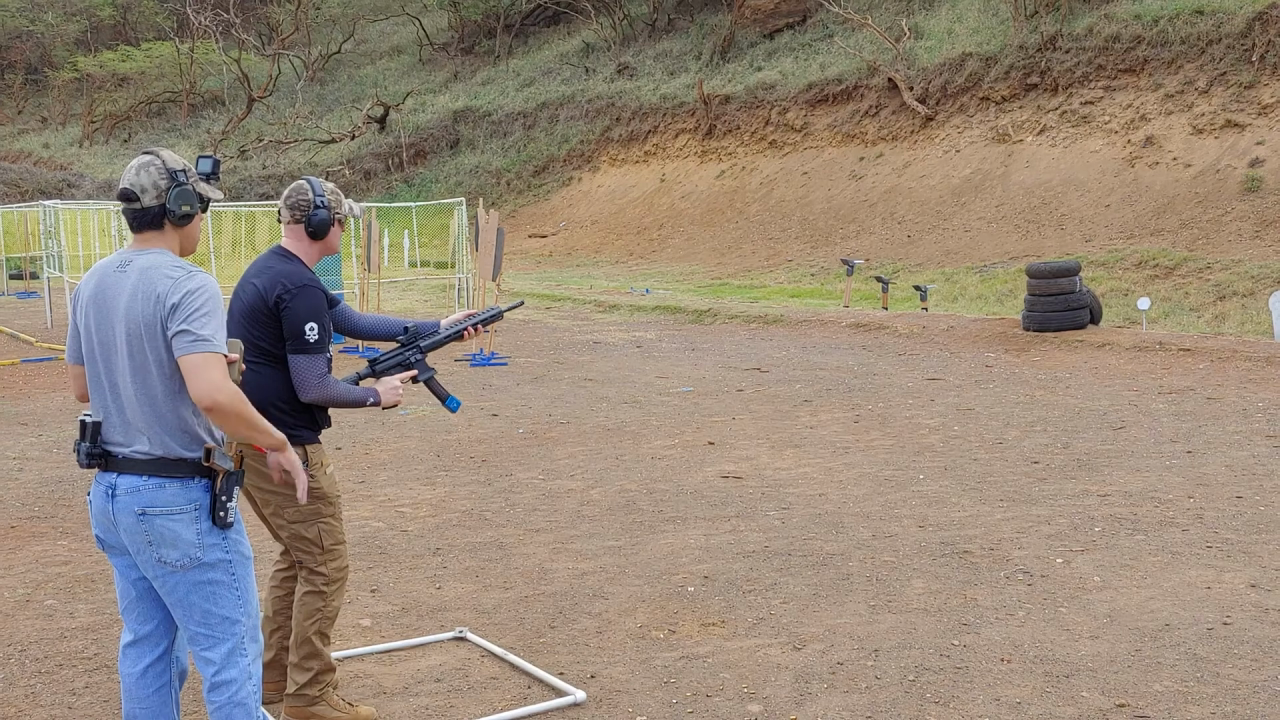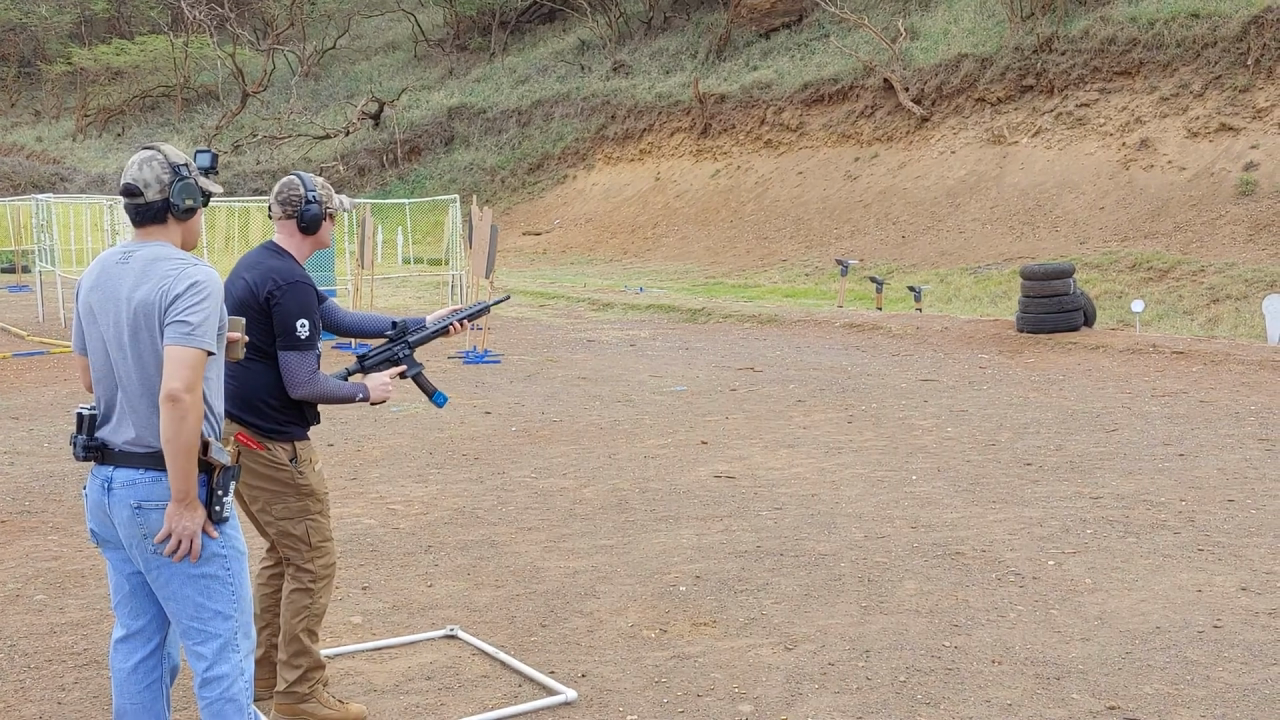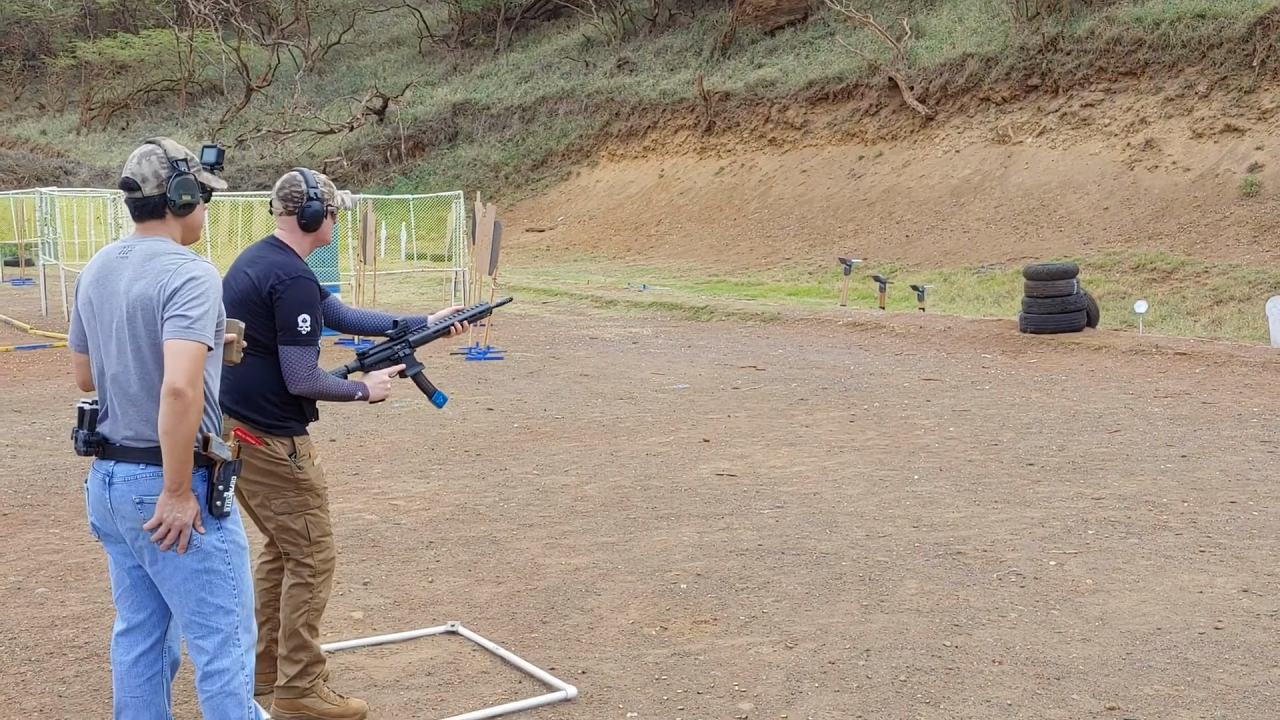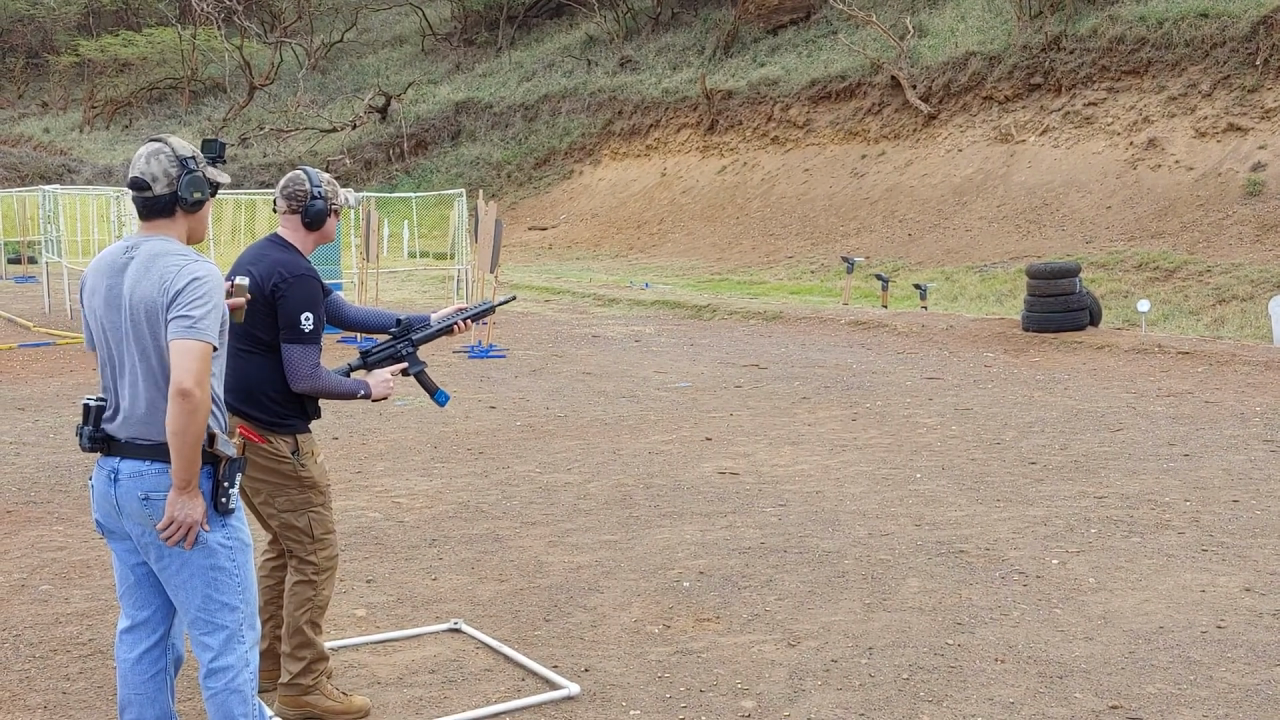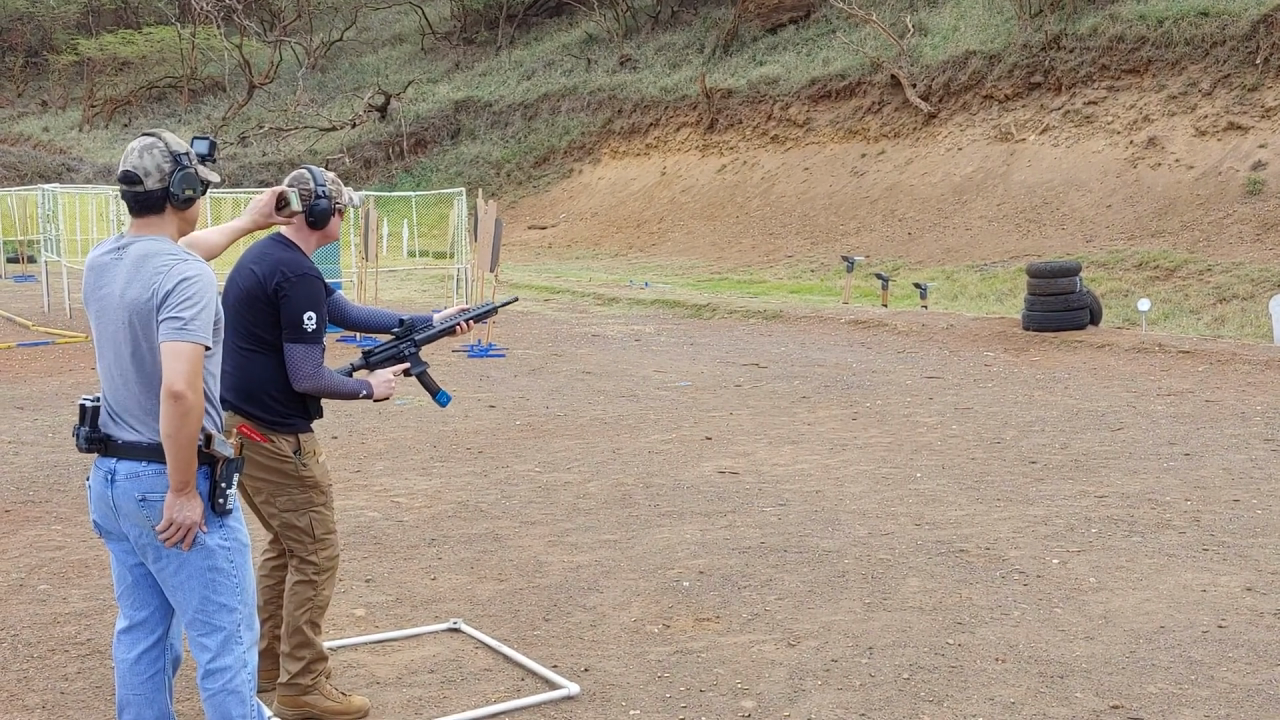
dt=1s
person 1, frame 1
left shoulder: (93, 282)
right shoulder: (187, 285)
left elbow: (82, 387)
right elbow: (212, 397)
right wrist: (280, 447)
left hip: (112, 489)
right hip: (177, 498)
left knee: (147, 645)
right knee: (229, 648)
person 1, frame 2
left shoulder: (96, 274)
right shoulder: (191, 277)
right elbow: (177, 394)
right wrist: (184, 501)
left hip: (107, 484)
right hip: (166, 487)
left knee: (138, 640)
right knee: (221, 645)
person 1, frame 3
left shoulder: (96, 269)
right shoulder: (189, 272)
right elbow: (180, 388)
right wrist: (177, 492)
left hip: (108, 479)
right hip: (166, 481)
left knee: (139, 634)
right knee: (223, 641)
person 1, frame 4
left shoulder: (100, 268)
right shoulder: (193, 273)
right elbow: (187, 388)
right wrist: (185, 490)
left hip: (112, 476)
right hip: (174, 479)
left knee: (142, 631)
right knee: (226, 637)
person 1, frame 5
left shoulder: (100, 262)
right shoulder: (187, 277)
right elbow: (179, 390)
left wrist: (247, 223)
right wrist: (183, 492)
left hip: (110, 477)
right hip: (170, 480)
left knee: (142, 633)
right knee: (225, 639)
person 2, frame 1
left shoulder: (269, 268)
right shoulder: (299, 288)
left elbow: (352, 322)
right elbow: (313, 387)
left wrist: (436, 327)
right wrist: (376, 395)
right hip: (283, 449)
left knee: (296, 557)
right knee: (324, 567)
left ankle: (275, 676)
person 2, frame 2
left shoulder: (258, 263)
right shoulder: (290, 283)
left elbow: (339, 319)
right elbow: (302, 385)
left wrist: (421, 323)
right wrist: (365, 390)
left hip: (238, 433)
right hip: (271, 445)
left knee: (282, 555)
right knee: (311, 564)
left ankle: (265, 672)
person 2, frame 3
left shoulder: (257, 258)
right shoulder: (293, 279)
left elbow: (342, 316)
right elbow: (302, 380)
left wrist: (424, 323)
right wrist: (364, 389)
left hip: (236, 428)
right hip: (272, 441)
left knee: (281, 548)
right knee: (310, 559)
left ankle: (265, 665)
person 2, frame 4
left shoulder: (259, 255)
right shoulder: (296, 276)
left elbow: (345, 313)
right elbow: (304, 377)
left wrist: (427, 320)
right wrist: (366, 387)
left hip: (239, 426)
right hip: (274, 439)
left knee: (284, 545)
right knee: (314, 555)
left ankle: (270, 661)
person 2, frame 5
left shoulder: (264, 253)
right shoulder: (298, 276)
left elbow: (347, 312)
right elbow: (307, 378)
left wrist: (430, 321)
right wrist: (369, 387)
left hip: (239, 425)
right hip: (275, 438)
left knee: (285, 545)
right knee: (315, 555)
left ankle: (269, 662)
